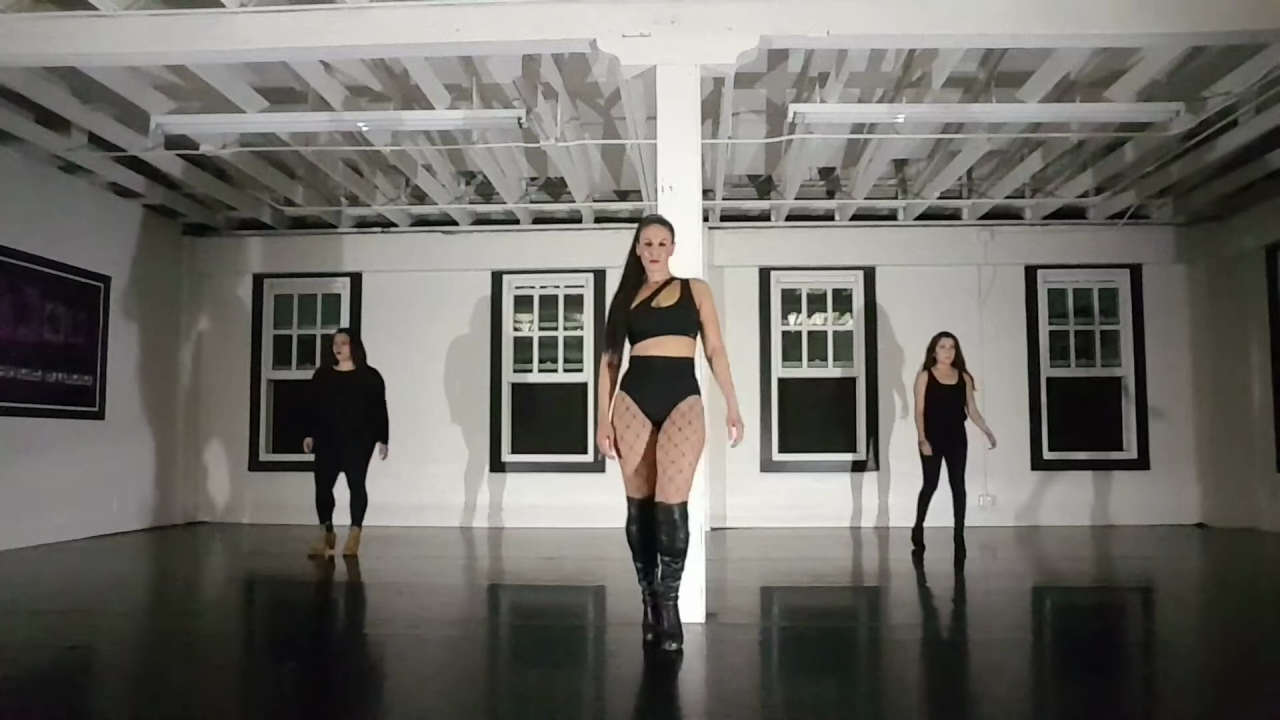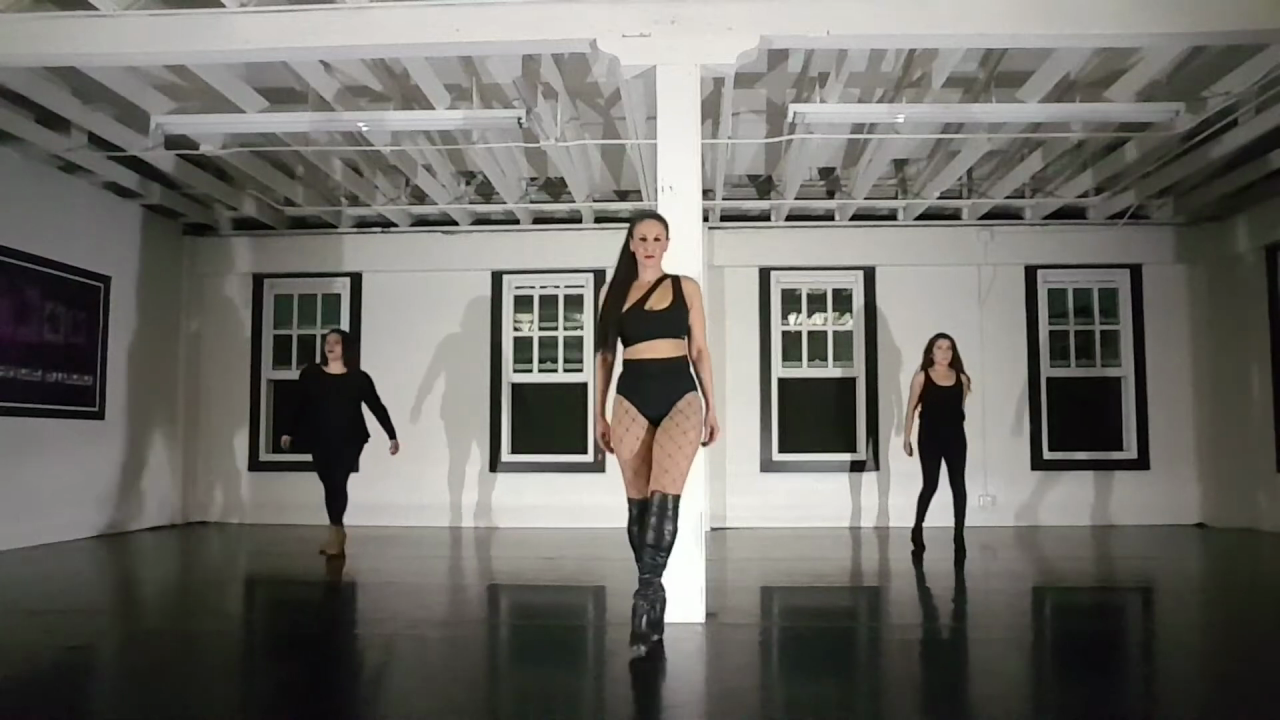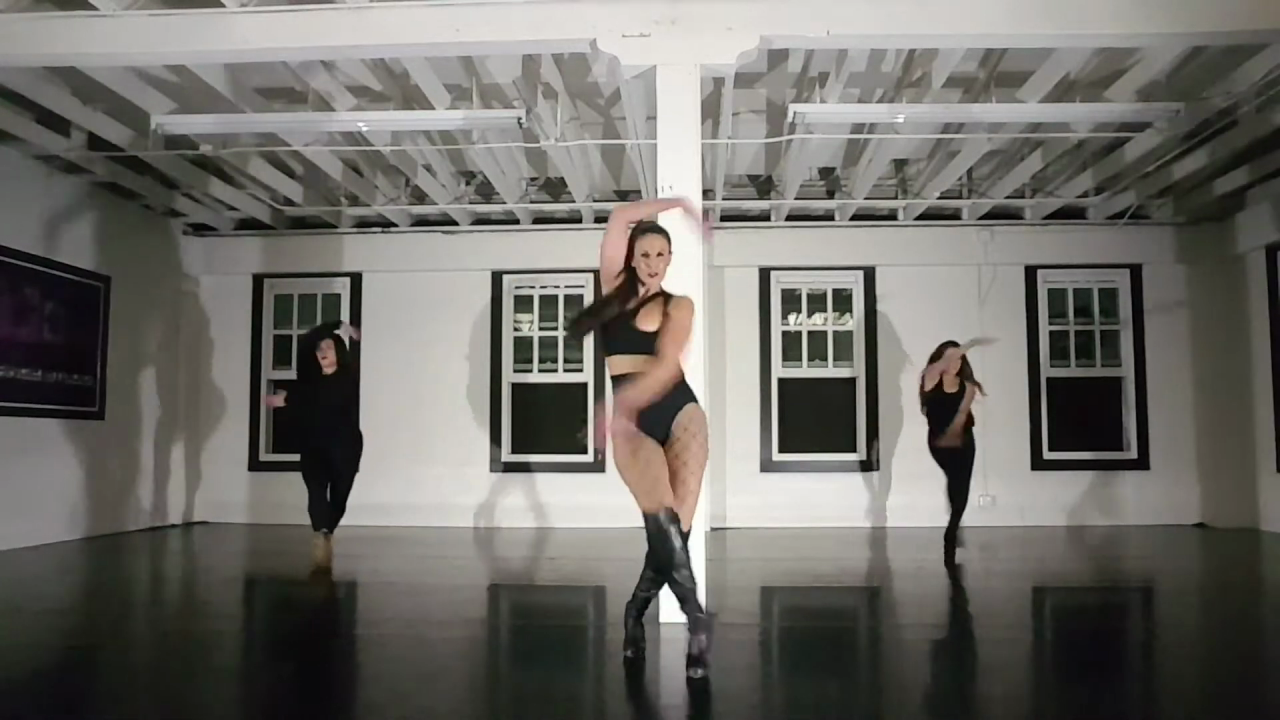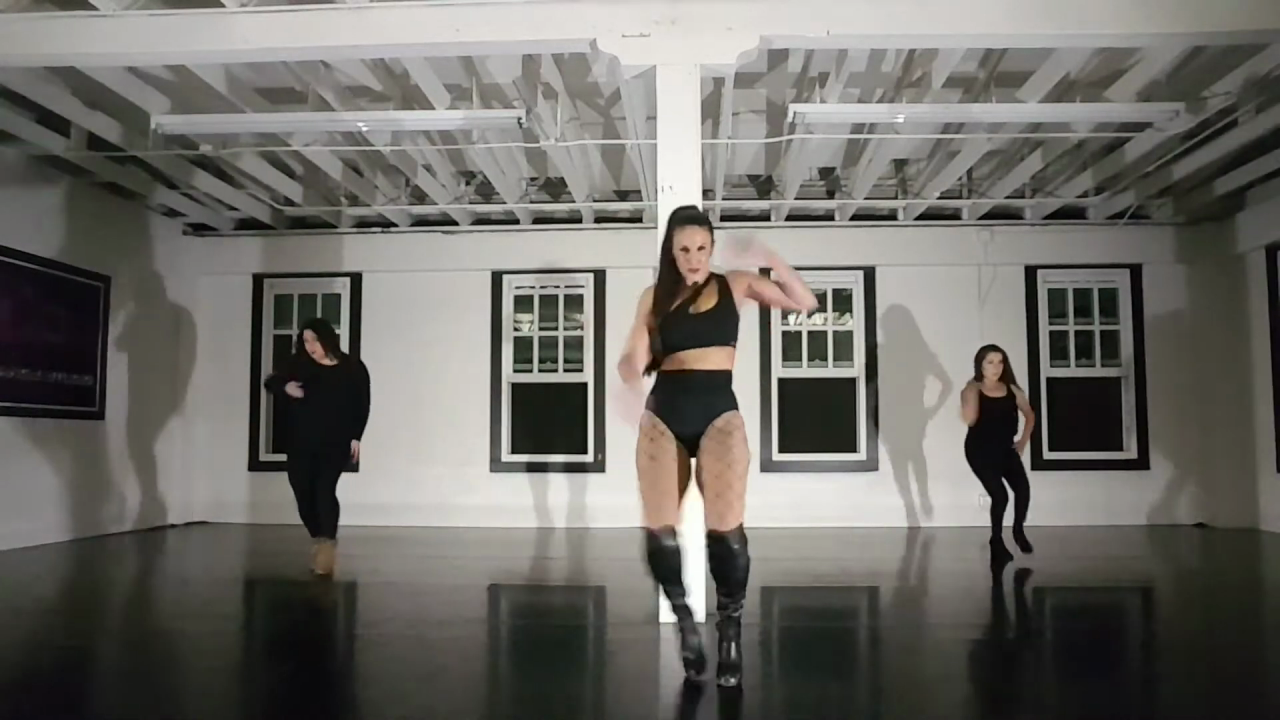
dt=0.7s
person 1, frame 1
left shoulder: (695, 289)
right shoulder: (626, 295)
left elbow: (715, 350)
right elbow: (610, 359)
left wrist: (732, 406)
right wrist: (603, 418)
left hip: (682, 399)
right hip: (634, 399)
left knee: (672, 504)
right knee: (639, 504)
left ankle: (670, 604)
right ankle: (651, 600)
person 1, frame 2
left shoulder: (686, 287)
right shoulder: (615, 290)
left elbow: (700, 349)
right elbow: (606, 354)
left wrist: (712, 407)
right wrist: (600, 414)
left hip: (679, 396)
right hip: (632, 398)
left knee: (665, 497)
right knee: (640, 504)
left ankle: (645, 603)
right ankle: (654, 593)
person 1, frame 3
left shoulder: (679, 306)
right shoulder: (615, 287)
left elbow: (669, 365)
right elbow: (618, 219)
left wrist: (619, 407)
right wrist: (676, 205)
left hip: (680, 413)
right hip: (633, 422)
left knee: (677, 526)
right knee: (662, 514)
left ankle: (637, 610)
right ankle: (697, 618)
person 1, frame 4
left shoulder: (735, 286)
right shoulder: (656, 297)
left elbow: (803, 302)
right elbow: (635, 357)
left wrist: (771, 264)
right wrist: (631, 375)
left hip: (719, 412)
right hip: (665, 413)
left knee: (725, 529)
right knee: (659, 530)
left ankle: (729, 628)
right ankle: (685, 622)
person 2, frame 1
left shoulder: (369, 376)
right shoulder: (322, 374)
left elbow: (380, 410)
right elbow: (315, 406)
left wrist: (382, 440)
right wrist: (310, 434)
left hip: (359, 440)
right hip: (327, 439)
left knee: (356, 484)
right knee: (322, 486)
left ankle: (354, 535)
right ankle: (327, 535)
person 2, frame 2
left shoulder: (358, 378)
right shoulder: (310, 374)
left elbow: (377, 407)
right elbow: (300, 407)
left wrist: (393, 436)
right wrist: (290, 433)
left hip: (349, 441)
right hip: (320, 441)
left knee: (337, 483)
right knee: (331, 486)
left ankle: (334, 534)
right ankle: (336, 532)
person 2, frame 3
left shoulder: (347, 378)
right shoulder: (310, 371)
left elbow: (328, 401)
right elbow: (306, 340)
left wrist: (287, 399)
right wrist: (340, 326)
left hip: (344, 447)
right hip: (312, 445)
left knee: (338, 496)
right knee: (316, 493)
left ankle: (325, 536)
right ankle: (321, 540)
person 2, frame 4
left shoulder: (354, 369)
right shoulder: (300, 365)
left elbow: (362, 406)
right elbow: (271, 383)
left wrist: (356, 437)
right wrist: (285, 387)
left hip: (335, 443)
right hip: (301, 442)
left knee: (323, 492)
right knee: (304, 496)
left ankle: (328, 549)
right ankle: (319, 541)
person 3, frame 1
left shoulder: (964, 378)
right shoulder: (925, 377)
left elbow: (972, 410)
right elbow: (919, 410)
left wrist: (987, 432)
right wrist: (922, 438)
left hip: (956, 437)
right hip: (933, 437)
left knee: (958, 485)
right knee: (930, 484)
left ankle: (959, 536)
right ankle: (918, 529)
person 3, frame 2
left shoulder: (962, 379)
right shoulder: (922, 377)
left elbow: (960, 409)
right elbow: (911, 408)
right wrist: (906, 437)
left hip: (956, 437)
right hip: (930, 437)
left knee: (958, 485)
right knee: (930, 485)
left ankle: (959, 536)
right ankle: (917, 529)
person 3, frame 3
left shoulder: (968, 386)
right shoulder: (932, 378)
left elbow: (963, 412)
right elbow: (943, 363)
left wrist: (953, 431)
right wrist: (970, 345)
left hip: (962, 441)
right hip: (939, 440)
left knee: (962, 488)
right knee: (955, 479)
left ankle: (951, 534)
right ankle: (954, 531)
person 3, frame 4
left shoulder: (1012, 389)
right shoulder: (972, 391)
left elbow: (1029, 414)
right elbow: (968, 418)
left wrist: (1024, 439)
right wrist: (972, 393)
left hip: (1006, 448)
right hip: (980, 450)
left knee: (1023, 489)
right knee: (999, 495)
left ankle: (1018, 531)
right ankle: (997, 542)
